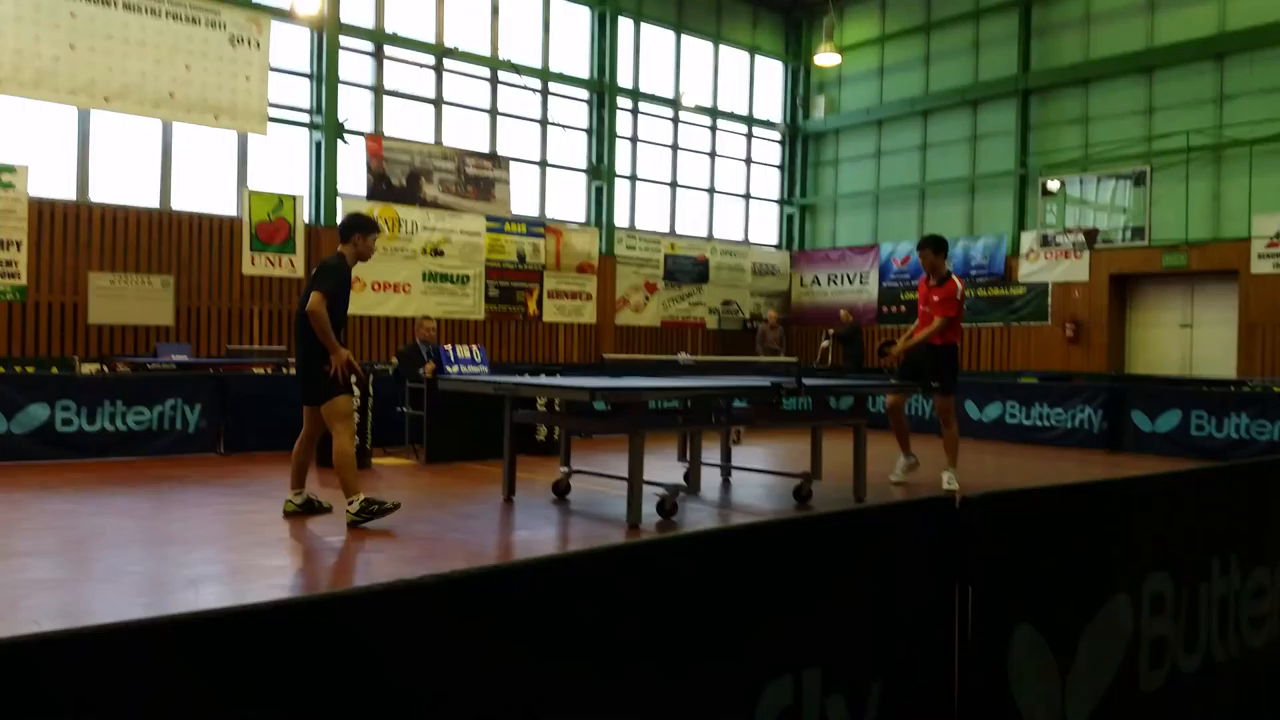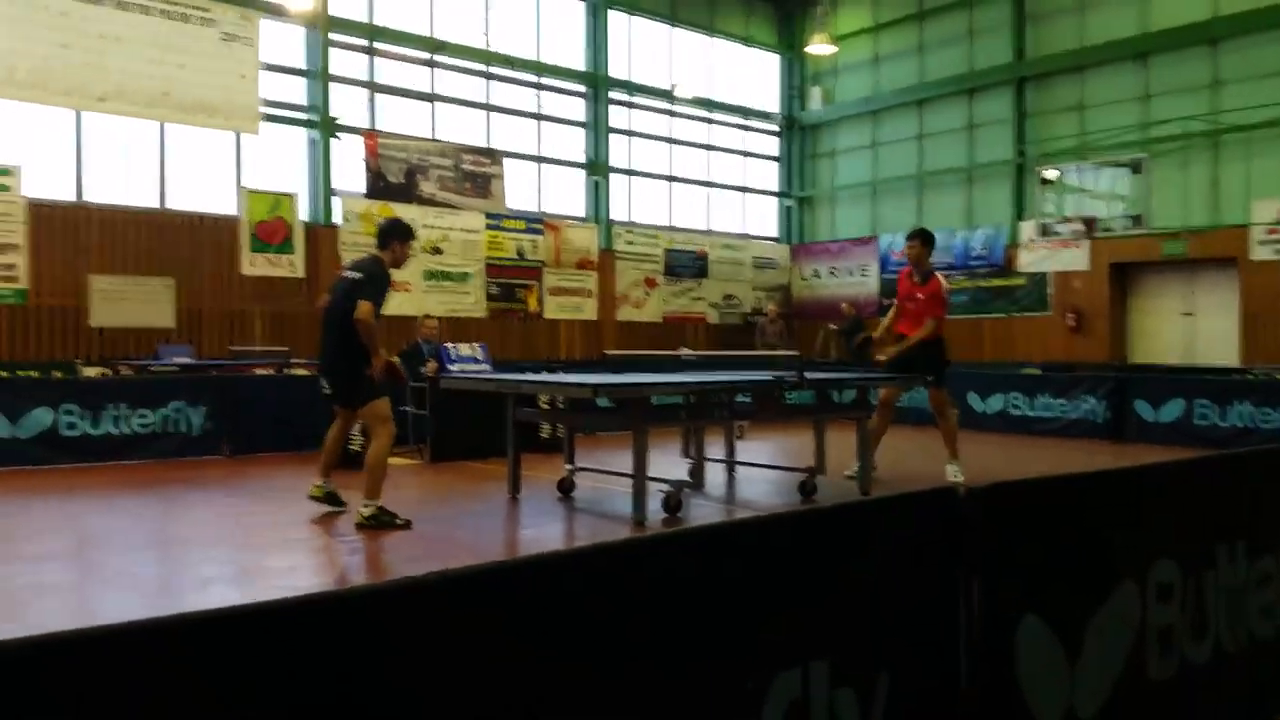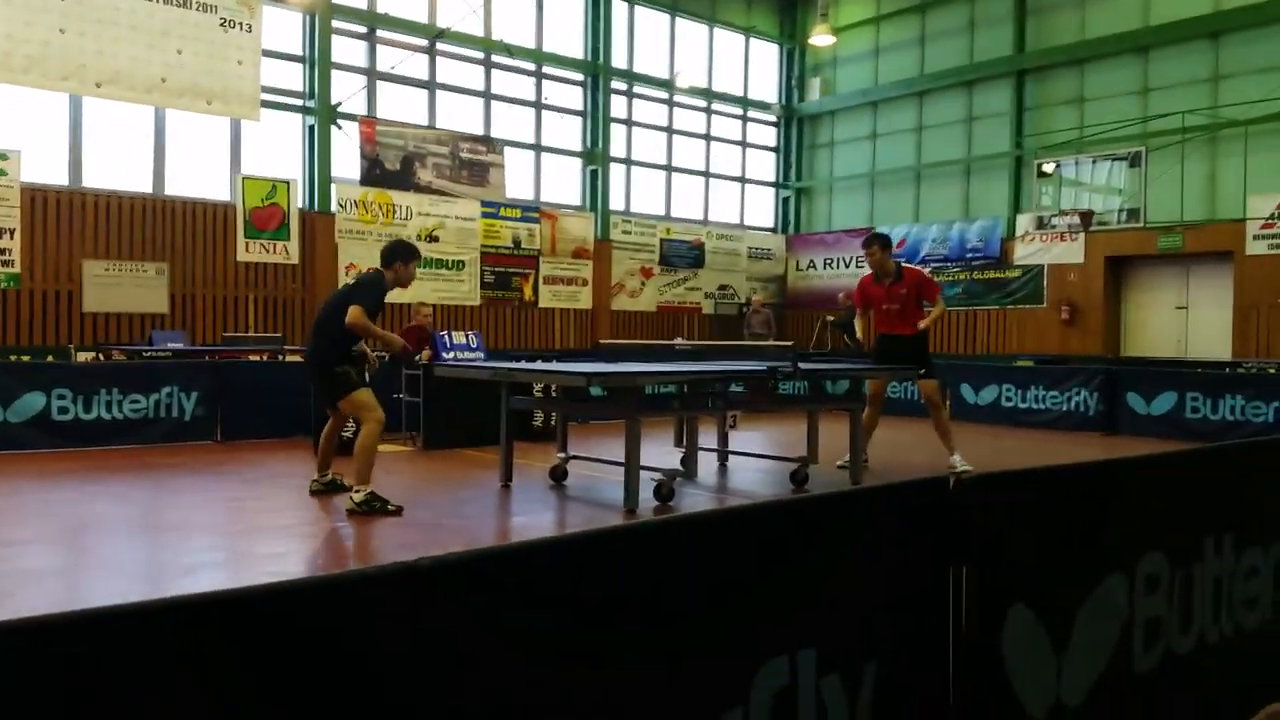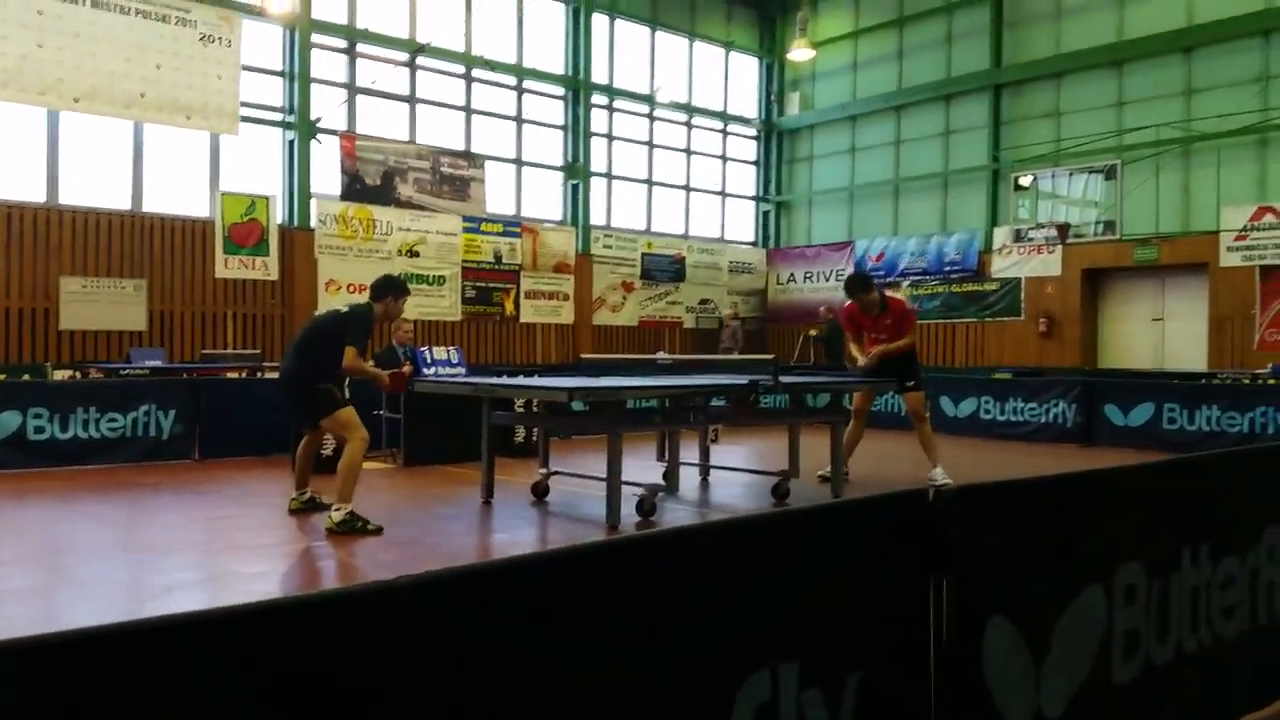
dt=0.4s
person 1, frame 1
left shoulder: (333, 267)
right shoulder: (336, 268)
right elbow: (313, 307)
left wrist: (336, 350)
right wrist: (336, 350)
left hip: (311, 360)
right hip: (321, 361)
left knee: (312, 429)
right knee: (344, 428)
left ankle: (296, 498)
right ankle: (356, 504)
person 1, frame 2
left shoulder: (355, 268)
right shoulder: (378, 273)
left elbow: (326, 304)
right elbow: (364, 316)
right wrist: (376, 353)
left hip: (332, 358)
right hip: (352, 362)
left knee: (345, 420)
right knee: (384, 430)
left ankle: (322, 485)
right ankle: (371, 509)
person 1, frame 3
left shoulder: (369, 282)
right shoulder: (373, 284)
right elbow: (353, 320)
left wrist: (363, 350)
right wrist: (387, 338)
left hip: (325, 356)
right hip: (330, 359)
left knee: (340, 416)
right knee: (373, 418)
left ankle: (323, 478)
right ankle: (361, 495)
person 1, frame 4
left shoulder: (356, 313)
right shoulder: (363, 317)
right elbow: (350, 364)
left wrist: (376, 375)
right wrist: (376, 375)
left hip: (296, 374)
right hip: (309, 379)
left knee: (315, 434)
right knee: (357, 437)
left ankle: (301, 497)
right ankle: (341, 515)
person 2, frame 1
left shoulder: (953, 287)
right shoulder: (923, 282)
left elbow: (938, 326)
left wrist: (905, 347)
right wrist: (903, 340)
left hip: (941, 352)
right hip: (918, 349)
left knee: (945, 414)
right knee: (892, 405)
left ankle: (950, 471)
right ankle: (908, 457)
person 2, frame 2
left shoulder: (937, 286)
right shoulder: (905, 275)
left elbow: (929, 328)
left wrist: (897, 350)
right wrist: (880, 332)
left hip: (928, 348)
right hip: (902, 345)
left knee: (941, 407)
right knee: (884, 403)
left ankle: (953, 463)
person 2, frame 3
left shoulder: (917, 276)
right shoulder: (865, 284)
left elbow: (938, 304)
right elbow: (860, 315)
left wrist: (929, 320)
right wrist: (860, 333)
left hip: (914, 342)
right hip: (884, 342)
left knee: (933, 401)
right knee: (873, 398)
left ankle: (954, 456)
right ankle: (860, 453)
person 2, frame 4
left shoulder: (899, 304)
right shoulder: (850, 310)
left elbow: (910, 339)
right elbow: (853, 341)
left wrist: (883, 349)
right wrist: (859, 356)
left hip: (903, 358)
right hip: (873, 360)
left knee: (919, 414)
right knee: (858, 412)
left ankle: (936, 469)
right ankle: (841, 465)
